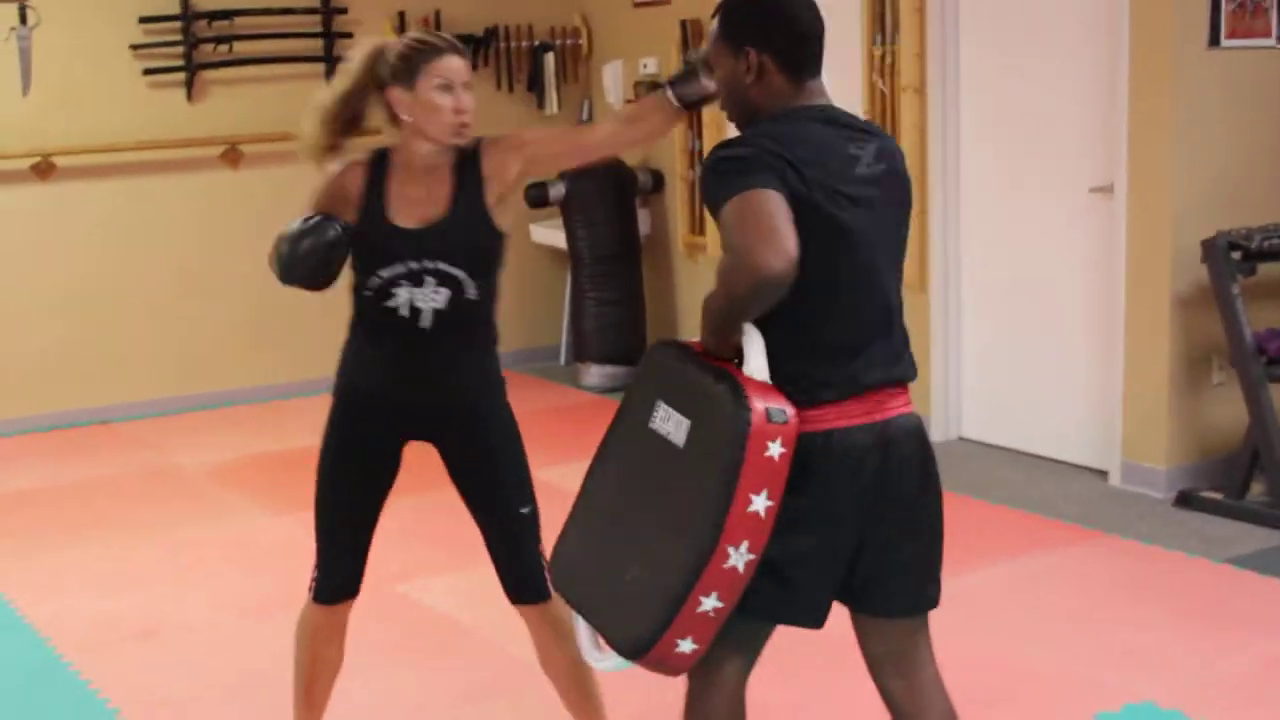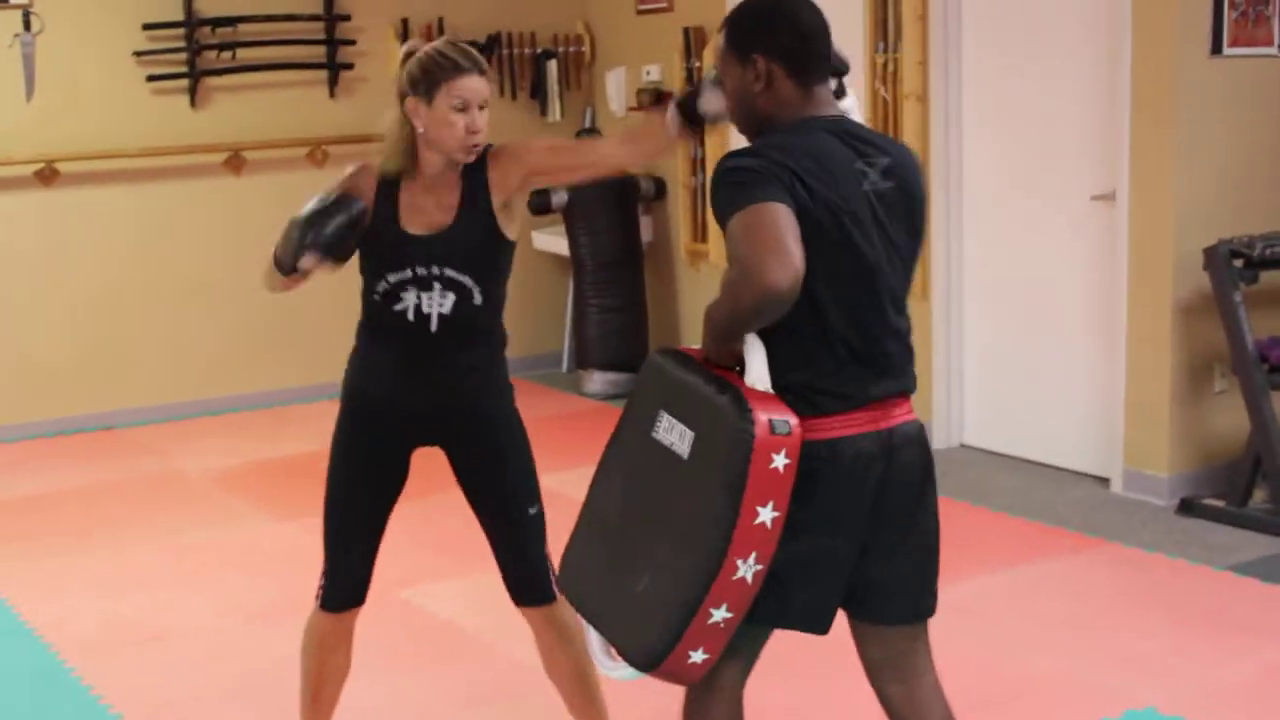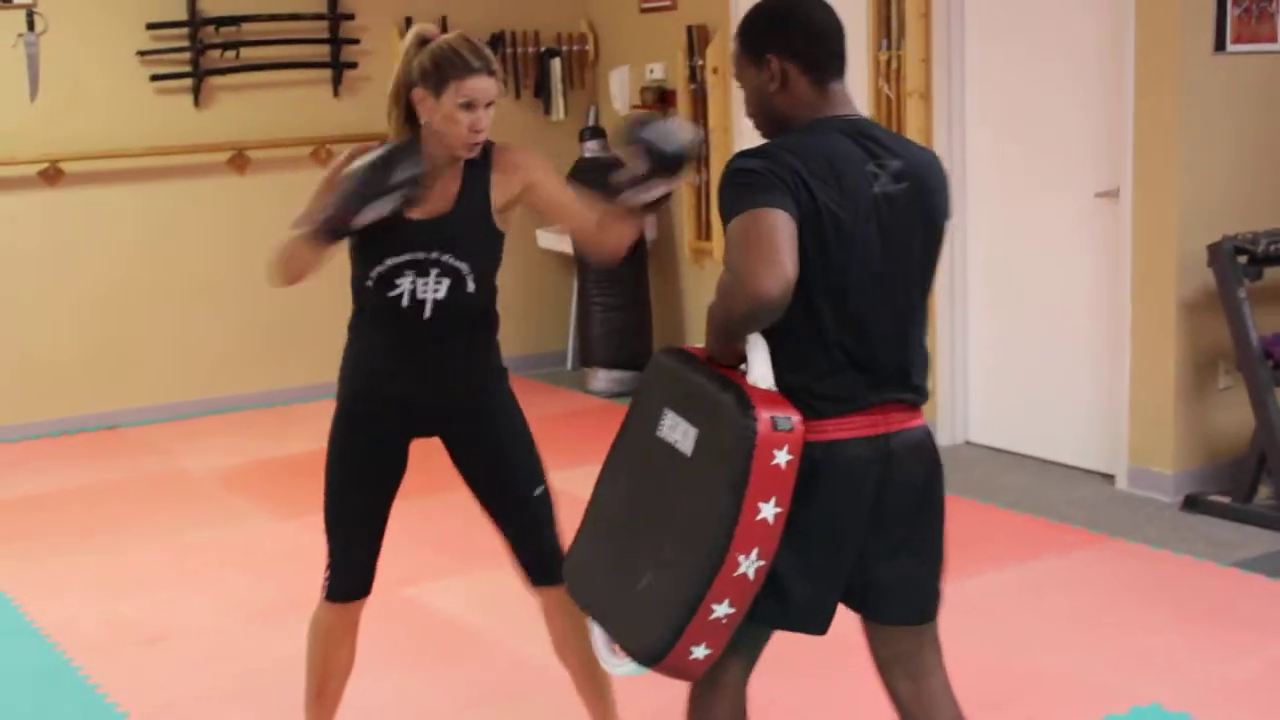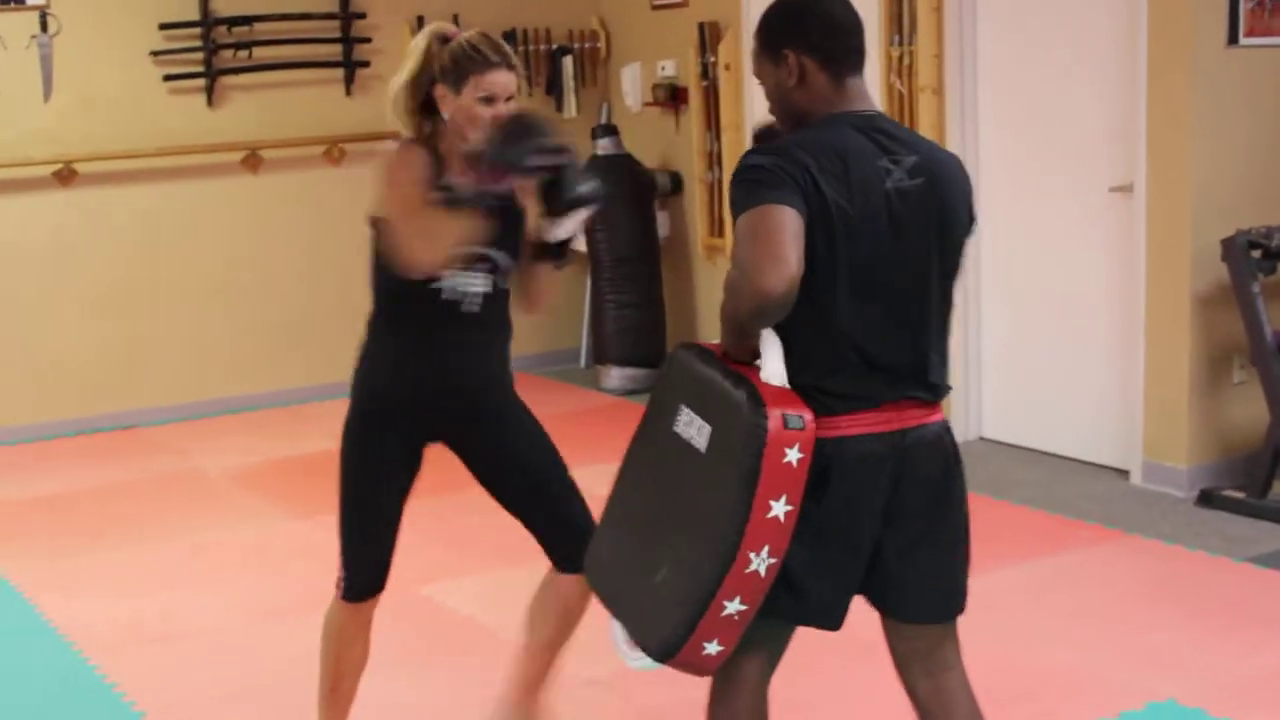
dt=0.1s
person 1, frame 1
left shoulder: (749, 159)
right shoulder: (884, 153)
left elbow: (770, 261)
left wrist: (716, 323)
left hip: (797, 449)
right hip: (894, 437)
left knee: (720, 656)
person 1, frame 2
left shoulder: (758, 169)
right shoulder: (900, 165)
left elbow: (774, 276)
left wrist: (719, 333)
left hip: (799, 455)
right hip: (896, 444)
person 1, frame 3
left shoulder: (765, 171)
right shoulder: (923, 170)
left elbow: (765, 283)
left wrist: (721, 332)
left hip: (801, 455)
right hip: (902, 448)
left knee: (721, 659)
person 1, frame 4
left shoulder: (779, 166)
right shoulder: (945, 171)
left elbow: (769, 280)
left wrist: (736, 334)
left hip: (816, 452)
right hip: (921, 446)
left knee: (743, 656)
person 2, frame 1
left shoulder: (499, 163)
right shoulder: (355, 181)
left elbow: (616, 134)
right elbow: (301, 263)
left wrist: (692, 86)
right wrist: (298, 259)
left hip: (469, 396)
right hip: (372, 398)
left knee: (530, 587)
right knee: (332, 589)
person 2, frame 2
left shoulder: (507, 169)
right shoulder: (368, 183)
left elbow: (625, 148)
right elbow: (282, 276)
right wrist: (300, 250)
left hip: (476, 399)
right hip: (378, 402)
left knee: (535, 591)
right knee: (340, 597)
person 2, frame 3
left shoulder: (506, 169)
right shoulder: (363, 167)
left elbow: (604, 240)
right elbow: (286, 271)
left wrist: (643, 194)
left hip: (473, 391)
right hip: (374, 395)
left knee: (550, 567)
right knee: (345, 587)
person 2, frame 4
right shoulder: (405, 163)
left elbow: (531, 291)
right elbow: (419, 257)
left wrist: (549, 227)
right wrist: (490, 190)
left hip: (482, 394)
right hip: (395, 394)
left knee: (578, 551)
right knee: (361, 587)
